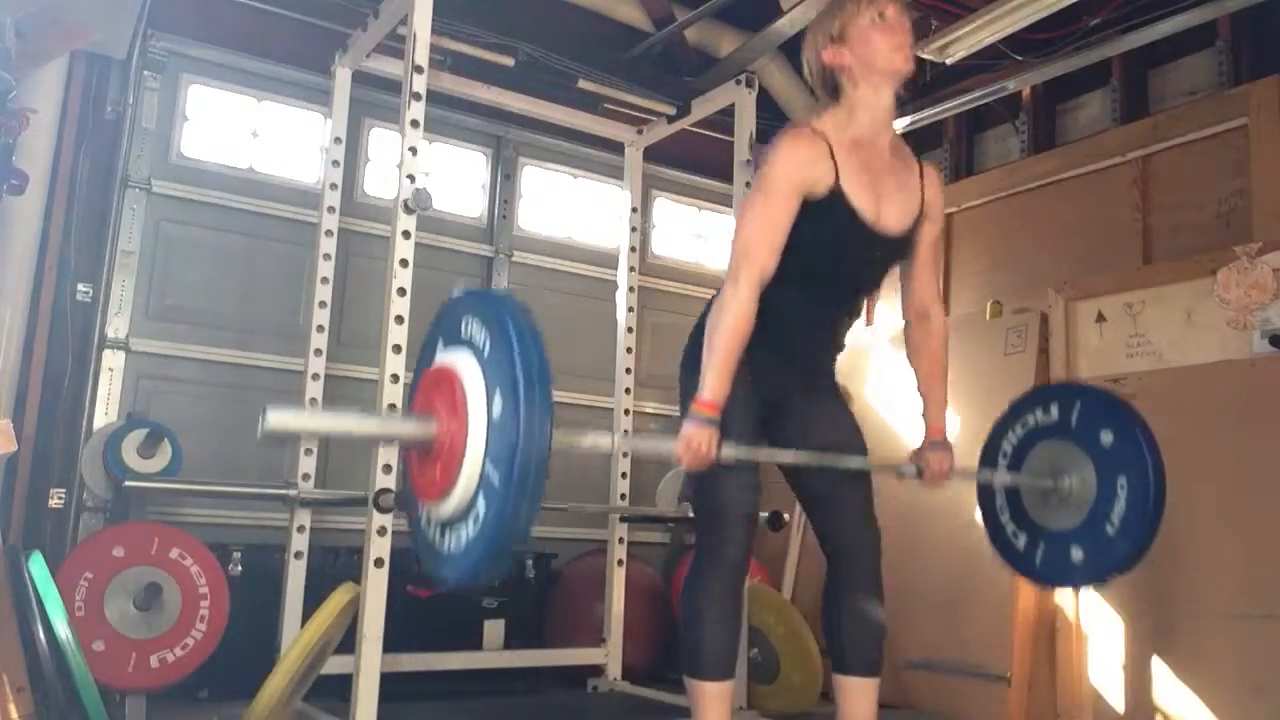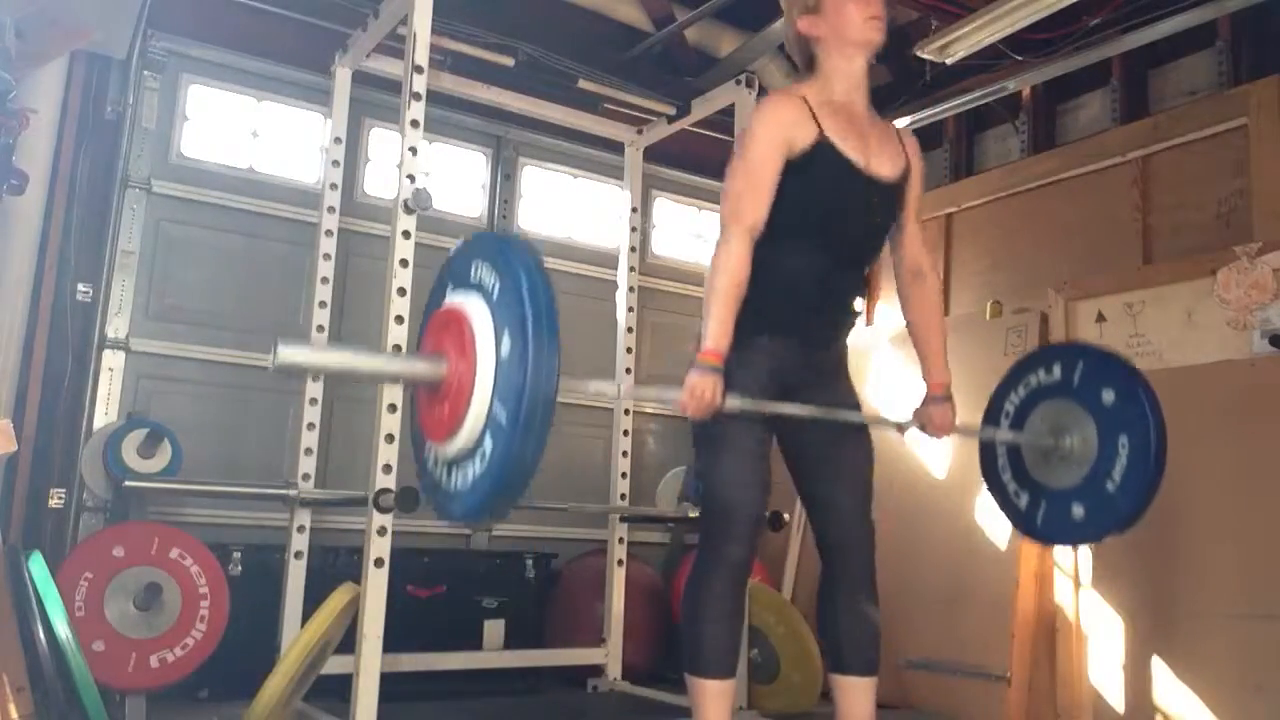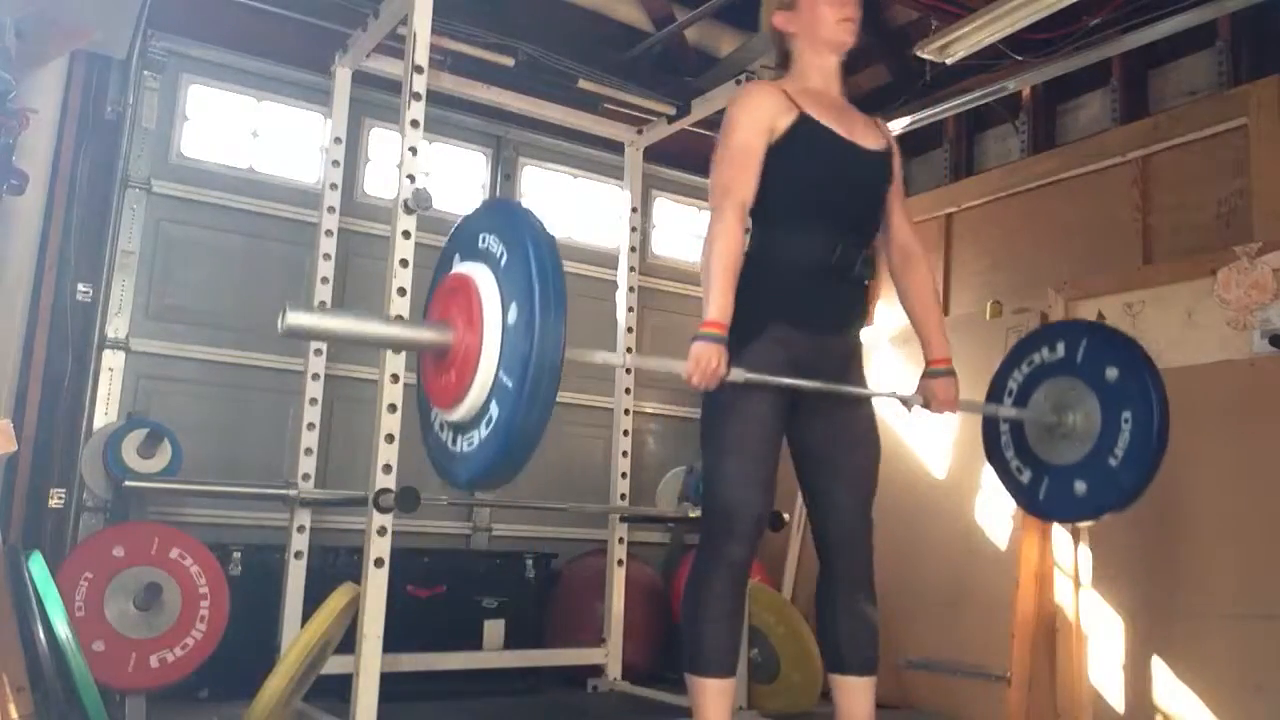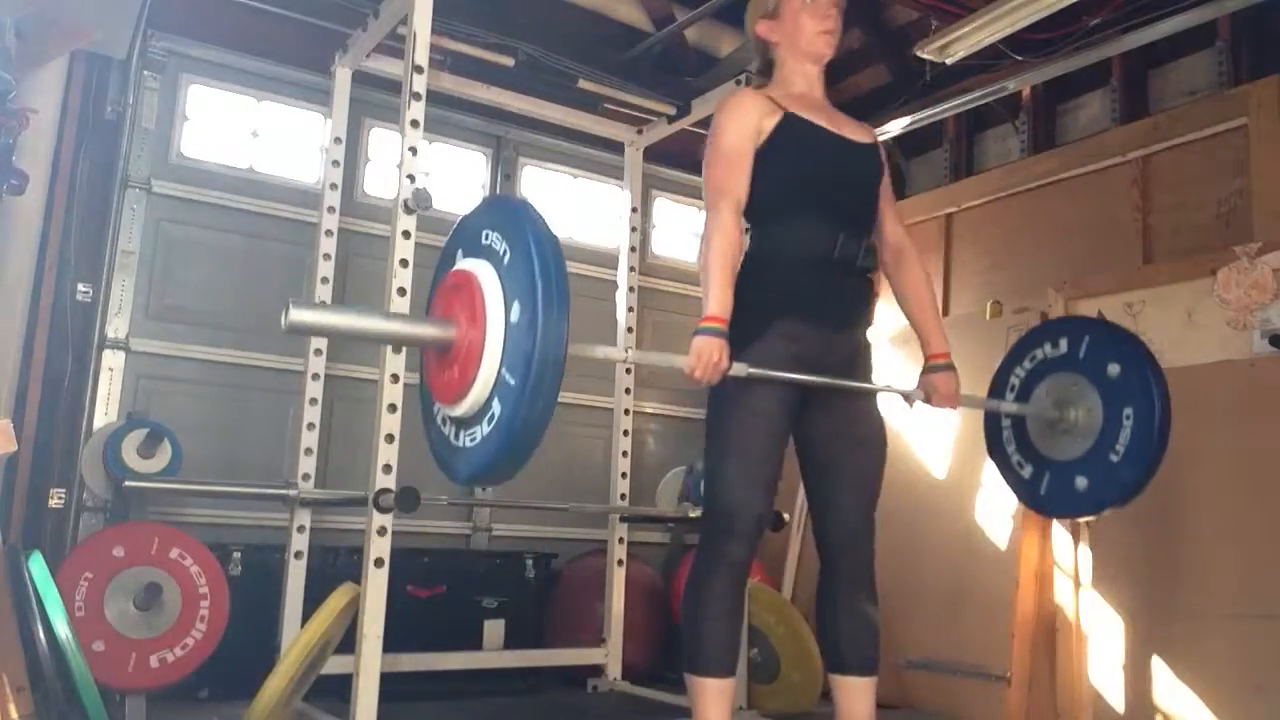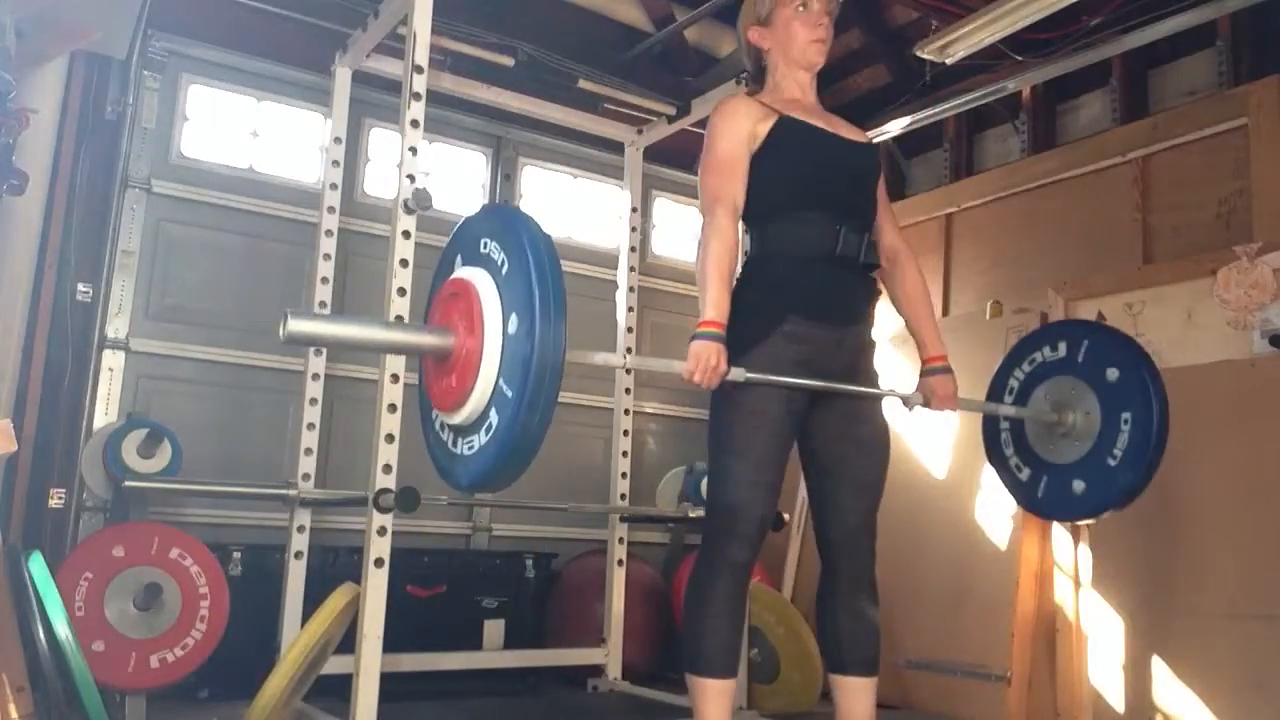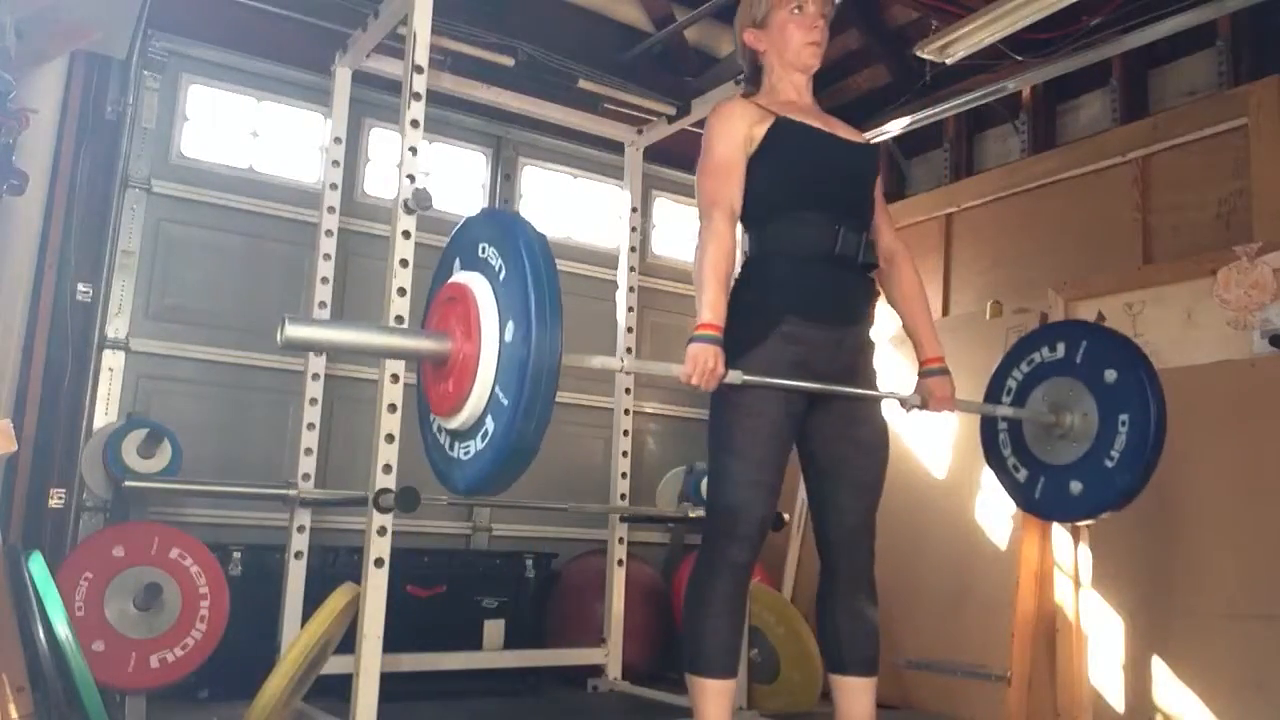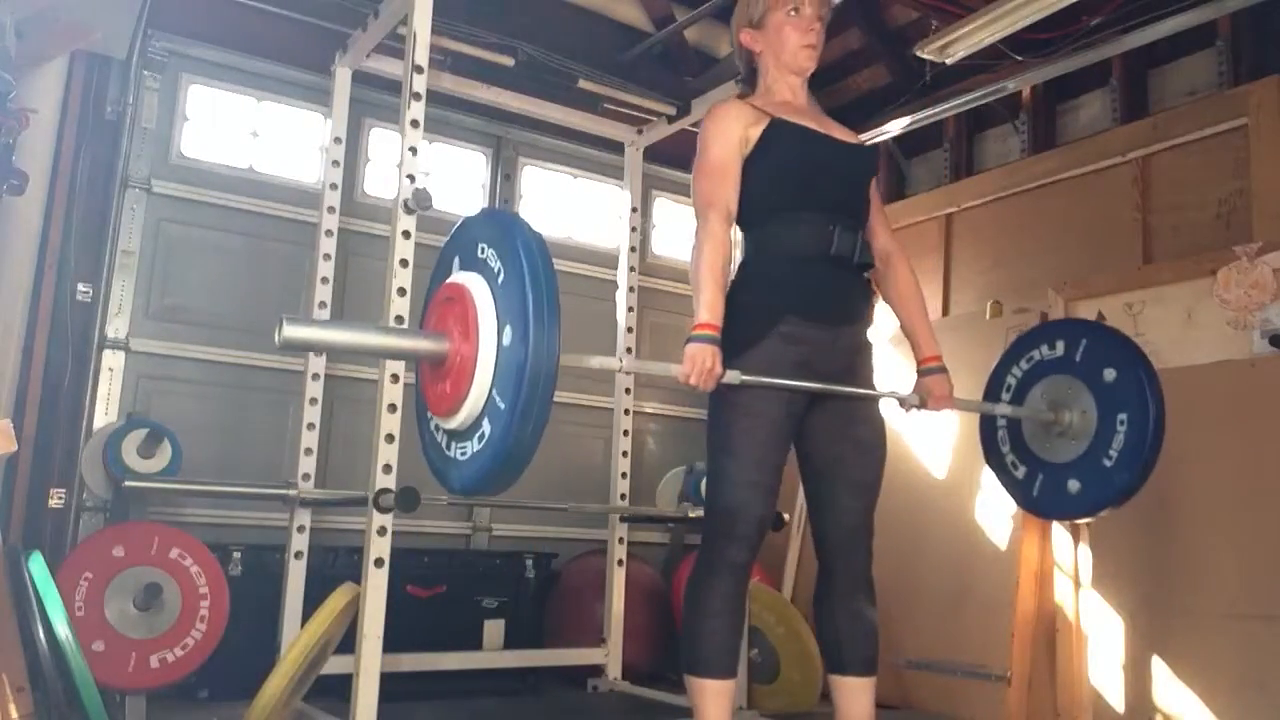
dt=0.1s
person 1, frame 1
left shoulder: (921, 181)
right shoulder: (805, 150)
left elbow: (924, 313)
right elbow: (744, 280)
left wrist: (935, 434)
right wrist: (705, 410)
left hip: (809, 374)
right hip: (734, 363)
left knee: (857, 543)
right knee: (727, 538)
person 1, frame 2
left shoulder: (900, 147)
right shoulder: (785, 115)
left elbow: (915, 269)
right elbow: (738, 239)
left wrist: (939, 387)
right wrist: (709, 361)
left hip: (821, 359)
right hip: (751, 348)
left knee: (852, 544)
right knee: (732, 532)
person 1, frame 3
left shoulder: (877, 133)
right shoulder: (767, 102)
left elbow: (904, 249)
right elbow: (729, 216)
left wrist: (940, 363)
right wrist: (712, 331)
left hip: (835, 350)
right hip: (760, 338)
left knee: (850, 543)
right knee: (733, 531)
person 1, frame 4
left shoulder: (862, 136)
right shoulder: (749, 109)
left elbow: (896, 245)
right elbow: (725, 216)
left wrist: (936, 354)
right wrist: (713, 324)
left hip: (844, 347)
right hip: (766, 333)
left knee: (851, 546)
right knee: (733, 532)
person 1, frame 5
left shoulder: (856, 138)
right shoulder: (744, 115)
left elbow: (892, 250)
right elbow: (721, 221)
left wrist: (934, 357)
right wrist: (711, 329)
left hip: (847, 349)
right hip: (769, 335)
left knee: (852, 546)
right knee: (736, 533)
person 1, frame 6
left shoulder: (852, 139)
right shoulder: (739, 118)
left elbow: (889, 250)
right elbow: (719, 224)
left wrist: (931, 359)
right wrist: (708, 331)
left hip: (847, 348)
right hip: (769, 336)
left knee: (851, 547)
right knee: (736, 535)
person 1, frame 7
left shoulder: (848, 140)
right shoulder: (734, 120)
left elbow: (885, 250)
right elbow: (714, 225)
left wrist: (929, 357)
right wrist: (705, 330)
left hip: (844, 348)
right hip: (766, 336)
left knee: (849, 547)
right knee: (735, 534)
